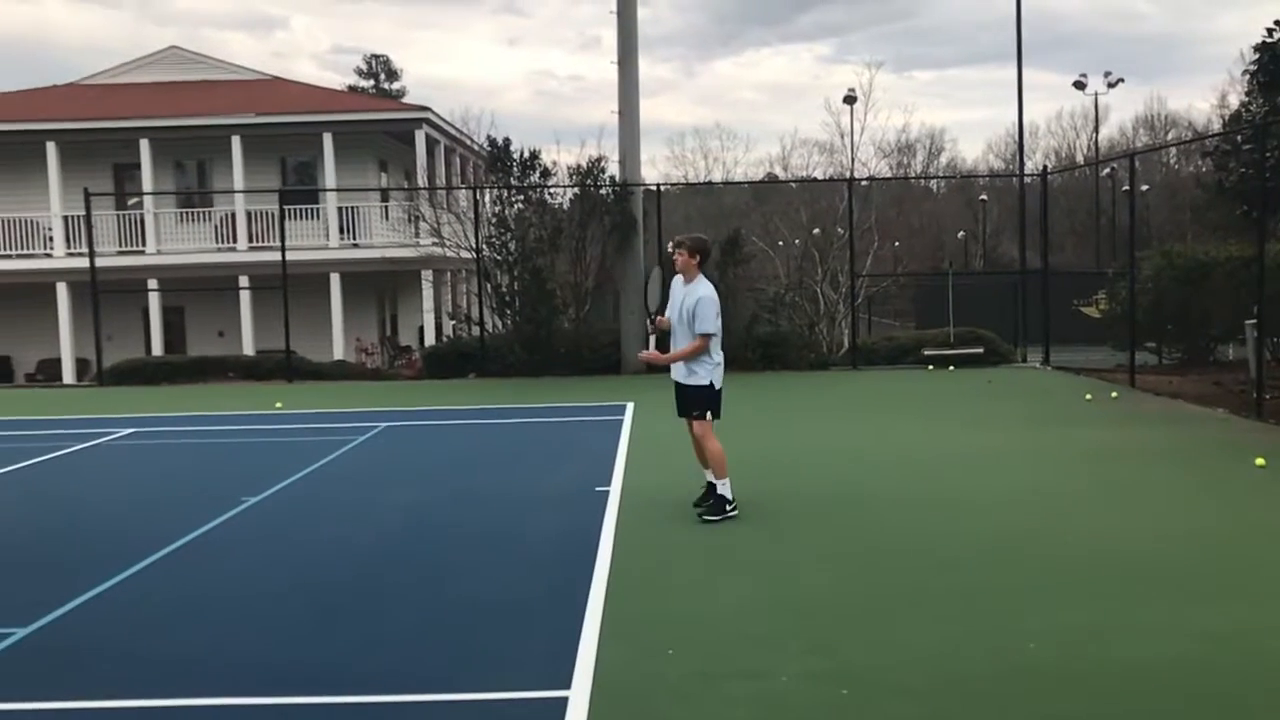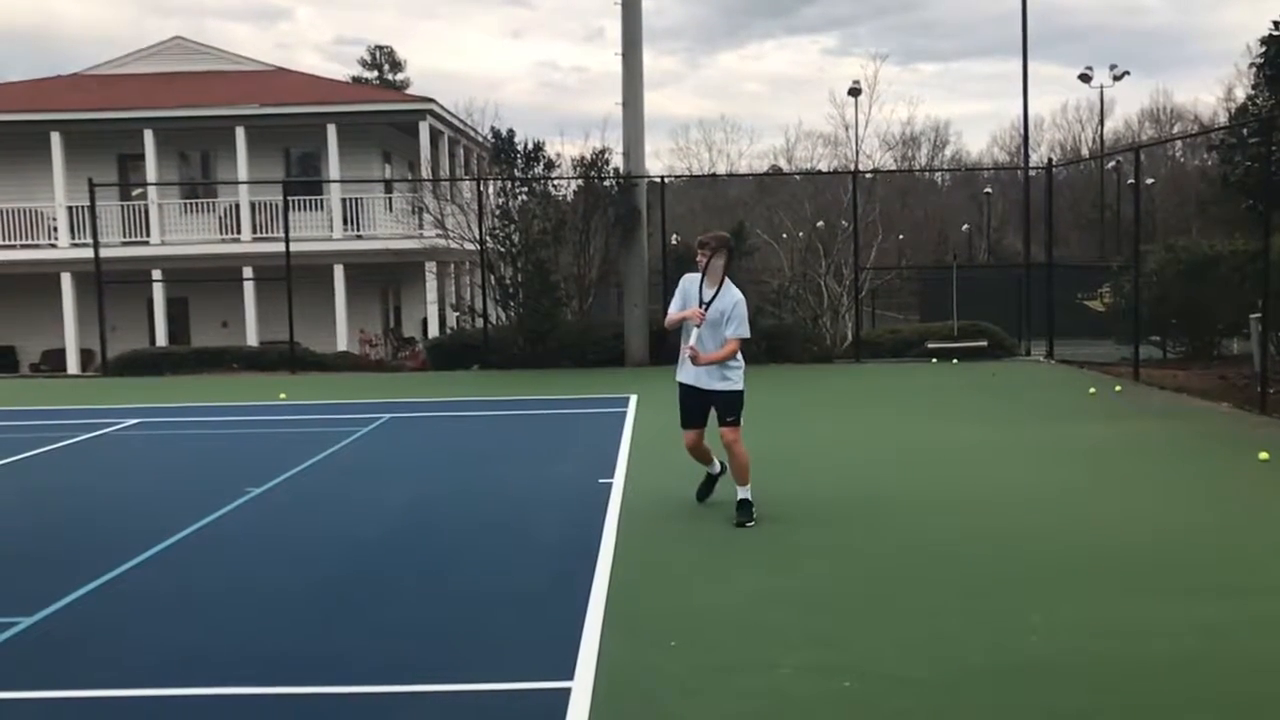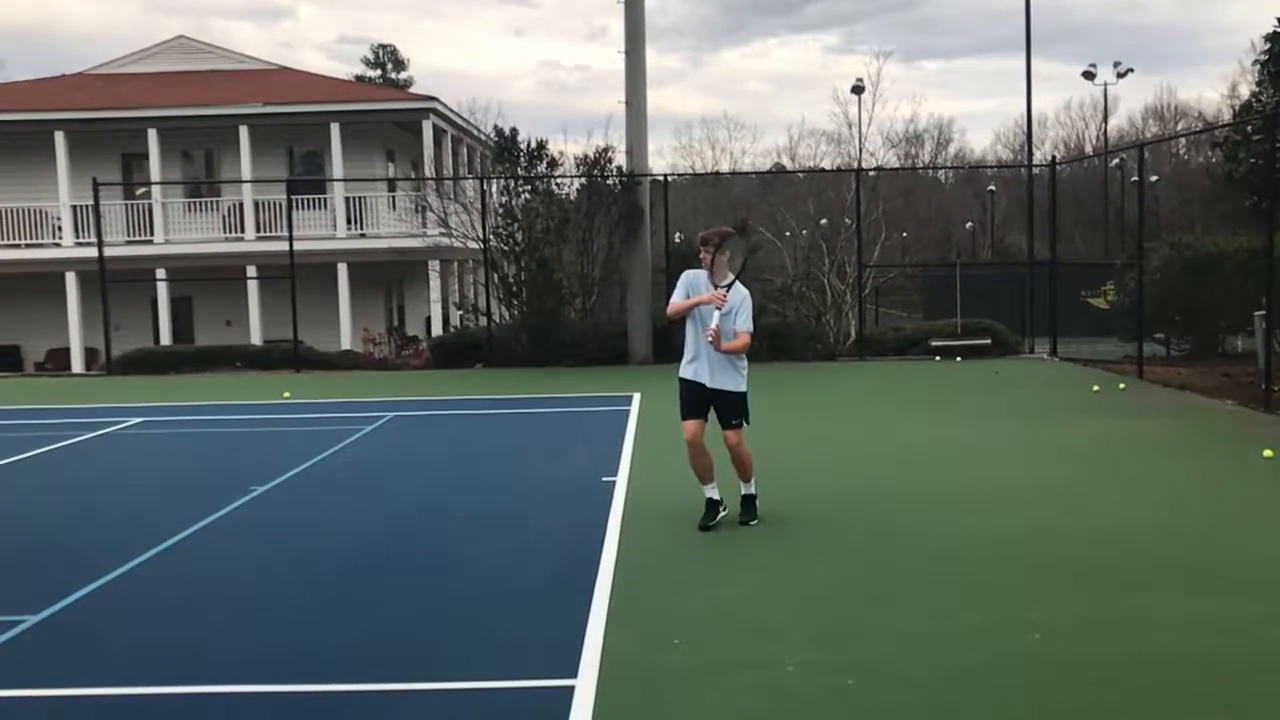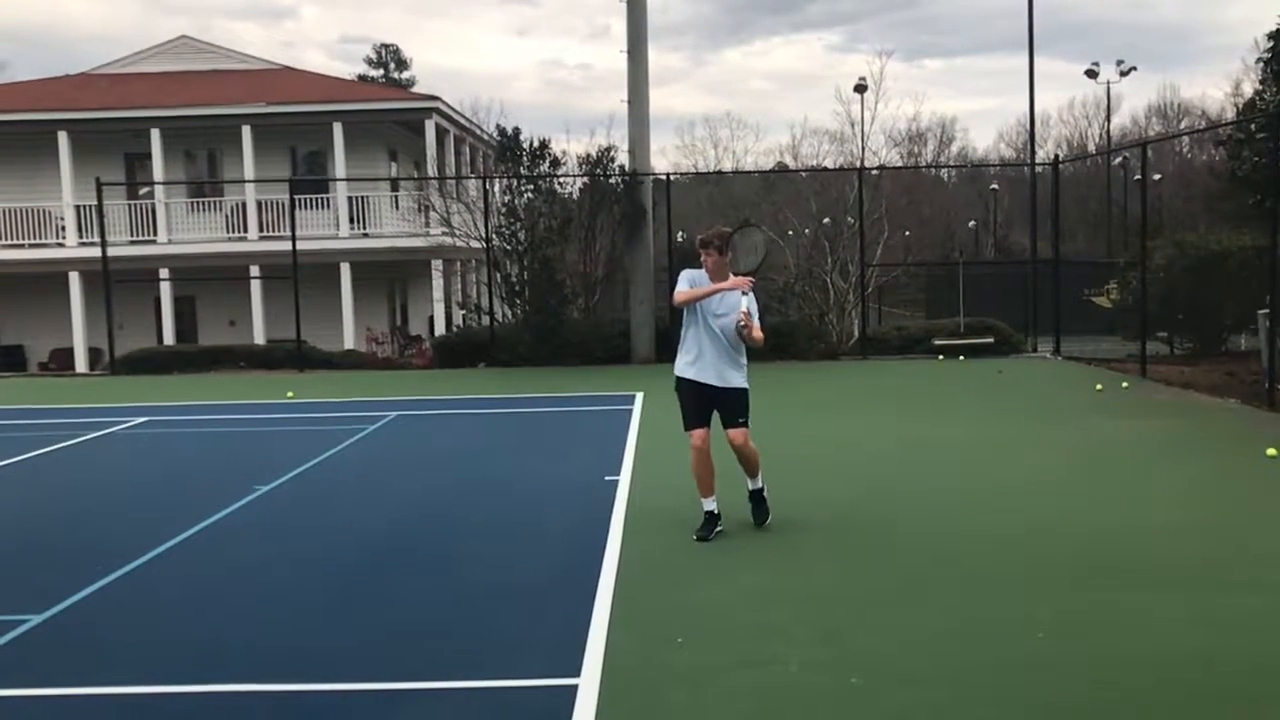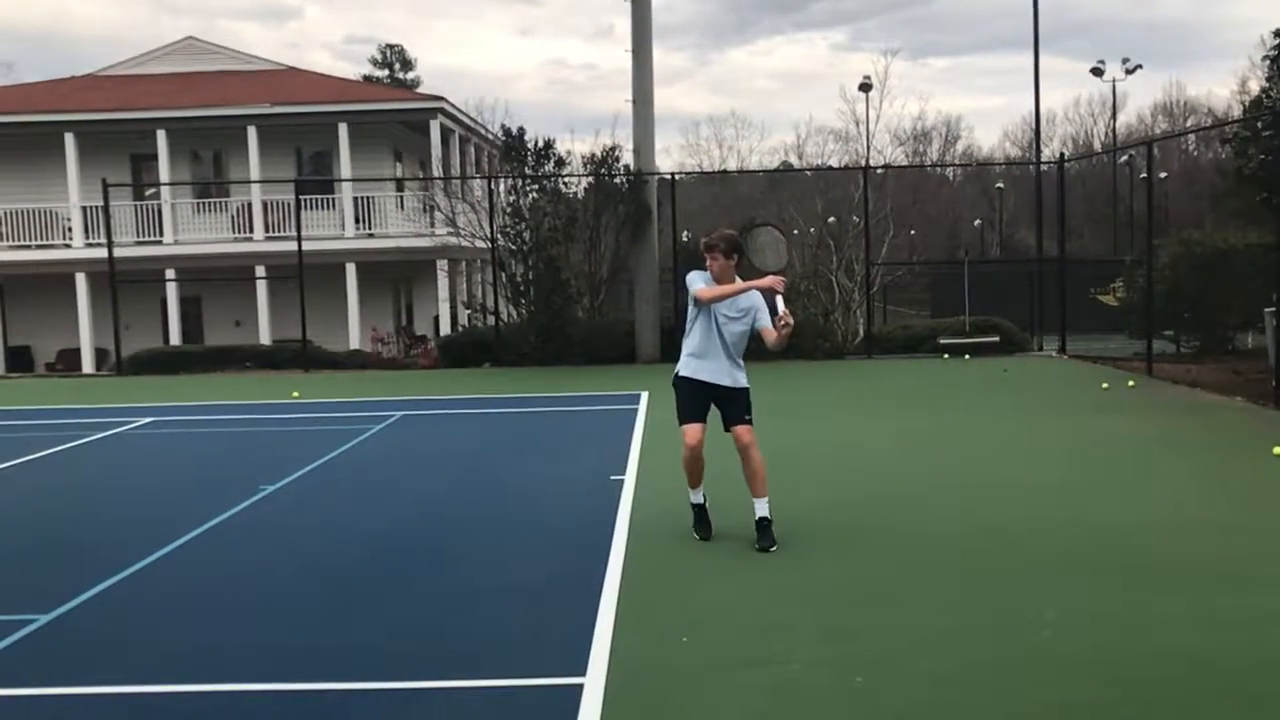
dt=1s
person 1, frame 1
left shoulder: (704, 295)
right shoulder: (676, 282)
left elbow: (702, 343)
left wrist: (664, 359)
right wrist: (661, 322)
left hip: (703, 375)
right hip: (684, 373)
left knee: (704, 432)
right knee: (694, 430)
left ankle: (726, 499)
right ankle: (712, 485)
person 1, frame 2
left shoulder: (734, 298)
right shoulder: (688, 282)
left elbow: (733, 347)
right elbow: (668, 323)
left wrist: (703, 359)
right wrist: (686, 314)
left hip: (726, 380)
right hip: (690, 379)
left knee: (731, 438)
right knee: (692, 442)
left ankle: (745, 500)
right ankle: (715, 469)
person 1, frame 3
left shoulder: (740, 294)
right shoulder: (690, 278)
left elbow: (745, 342)
right elbow: (672, 311)
left wrist: (722, 346)
right wrist: (702, 299)
left hip: (729, 379)
right hip: (693, 375)
left knee: (734, 441)
right knee: (692, 437)
left ankle: (749, 496)
right ankle: (713, 500)
person 1, frame 4
left shoulder: (744, 293)
right shoulder: (690, 277)
left elbow: (757, 339)
right elbow: (678, 300)
left wrist: (750, 333)
right wrist: (722, 286)
left hip: (731, 379)
right hip: (692, 376)
left knee: (740, 441)
right knee: (698, 443)
left ankle: (756, 489)
right ankle: (711, 513)
person 1, frame 5
left shoulder: (753, 299)
right shoulder: (696, 279)
left elbow: (771, 342)
right elbow: (705, 297)
left wrist: (783, 334)
right wrist: (754, 283)
left hip: (732, 378)
right hip: (692, 375)
left knee: (746, 441)
right knee: (693, 443)
left ankle: (762, 518)
right ankle: (697, 503)
